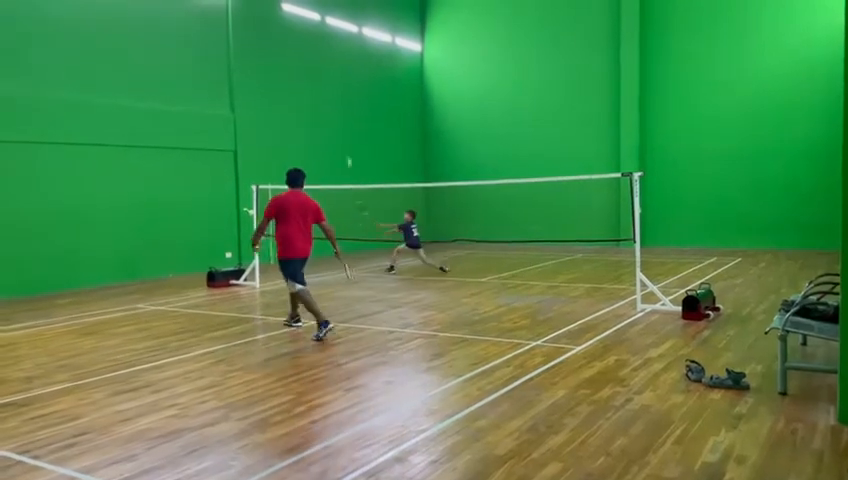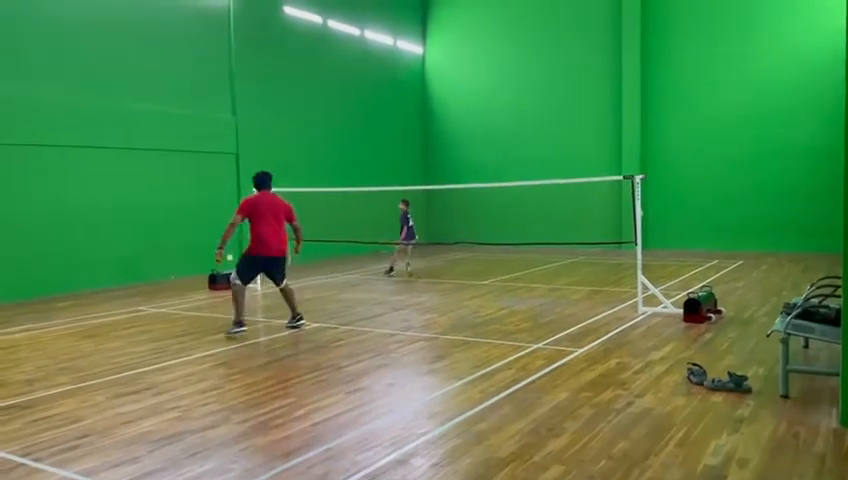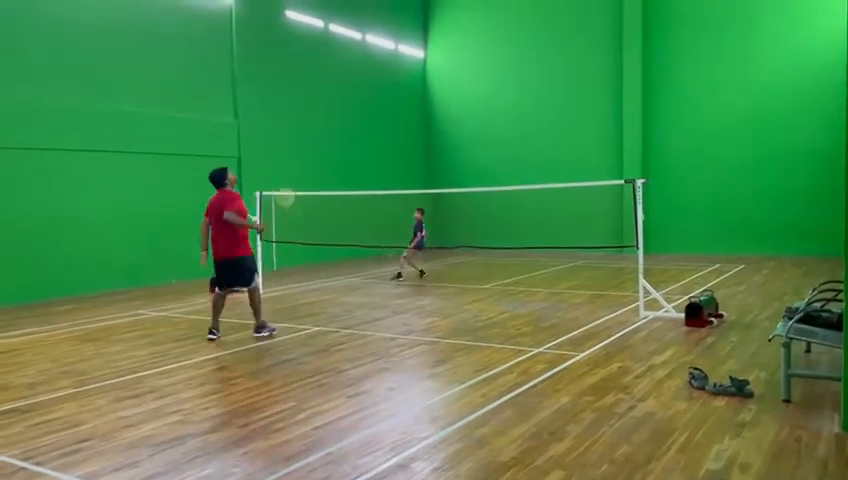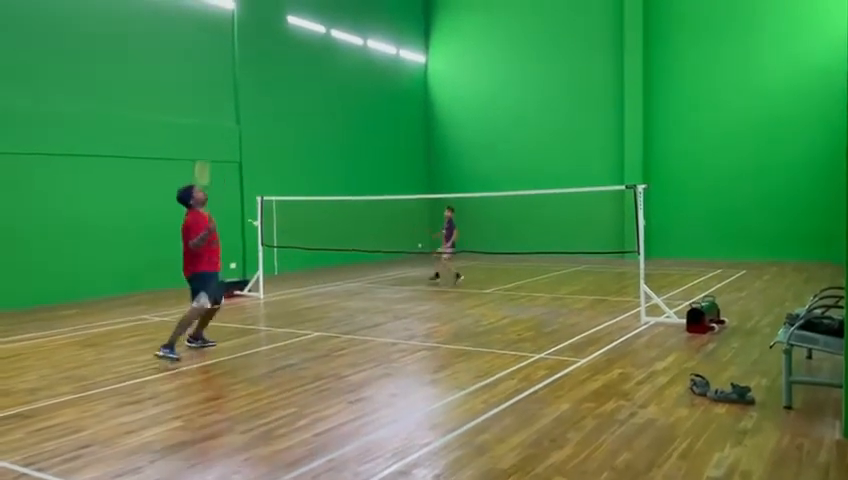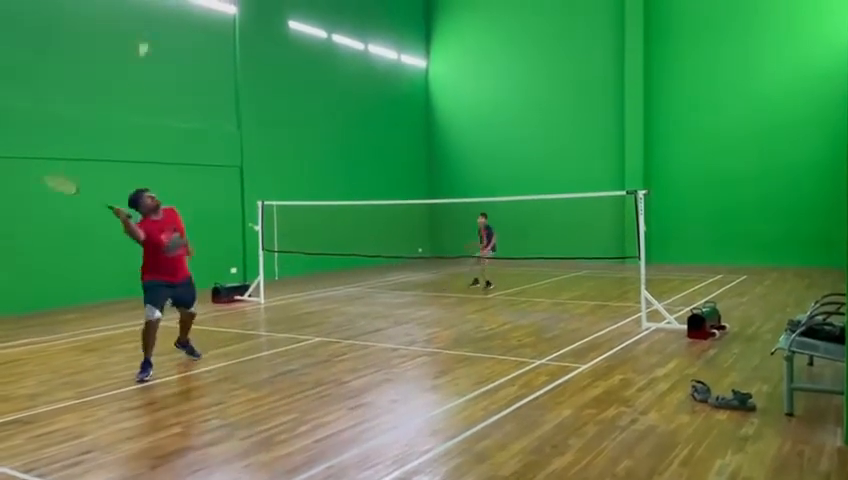
dt=0.3s
person 1, frame 1
left shoulder: (278, 200)
right shoulder: (312, 204)
left elbow: (262, 226)
right elbow: (326, 228)
left wrist: (254, 243)
right wrist: (336, 247)
left hip: (288, 252)
right hip: (304, 251)
left knee: (300, 288)
right knee: (295, 283)
left ankle: (323, 322)
right ankle: (294, 316)
person 1, frame 2
left shoulder: (249, 202)
right shoulder: (283, 204)
left elbow: (233, 224)
right elbow: (297, 227)
left wrist: (221, 247)
right wrist: (298, 244)
left hip: (257, 251)
right hip: (279, 252)
left knee: (237, 282)
right knee: (282, 284)
left ankle: (239, 321)
right ankle: (297, 317)
person 1, frame 3
left shoulder: (213, 201)
right shoulder: (233, 197)
left elbow: (205, 226)
right elbow: (228, 217)
left wrist: (204, 250)
right wrist: (254, 226)
left hip: (220, 254)
right hip: (239, 252)
left knee: (221, 291)
right knee: (253, 287)
left ankle: (214, 328)
right ankle: (260, 325)
person 1, frame 4
left shoulder: (201, 214)
right shoulder: (195, 219)
right elbow: (193, 247)
right wrist: (207, 234)
left hip: (209, 270)
right hip: (201, 271)
left knee: (216, 303)
right knee: (201, 307)
left ankle: (196, 337)
right ankle: (169, 346)
person 1, frame 5
left shoulder: (172, 213)
right shoulder: (143, 226)
right elbow: (137, 236)
left wrist: (187, 245)
right wrist: (125, 220)
left hip: (182, 276)
right hip: (155, 280)
left knee: (189, 312)
right knee: (152, 319)
left ankle: (183, 341)
right ankle: (146, 363)
